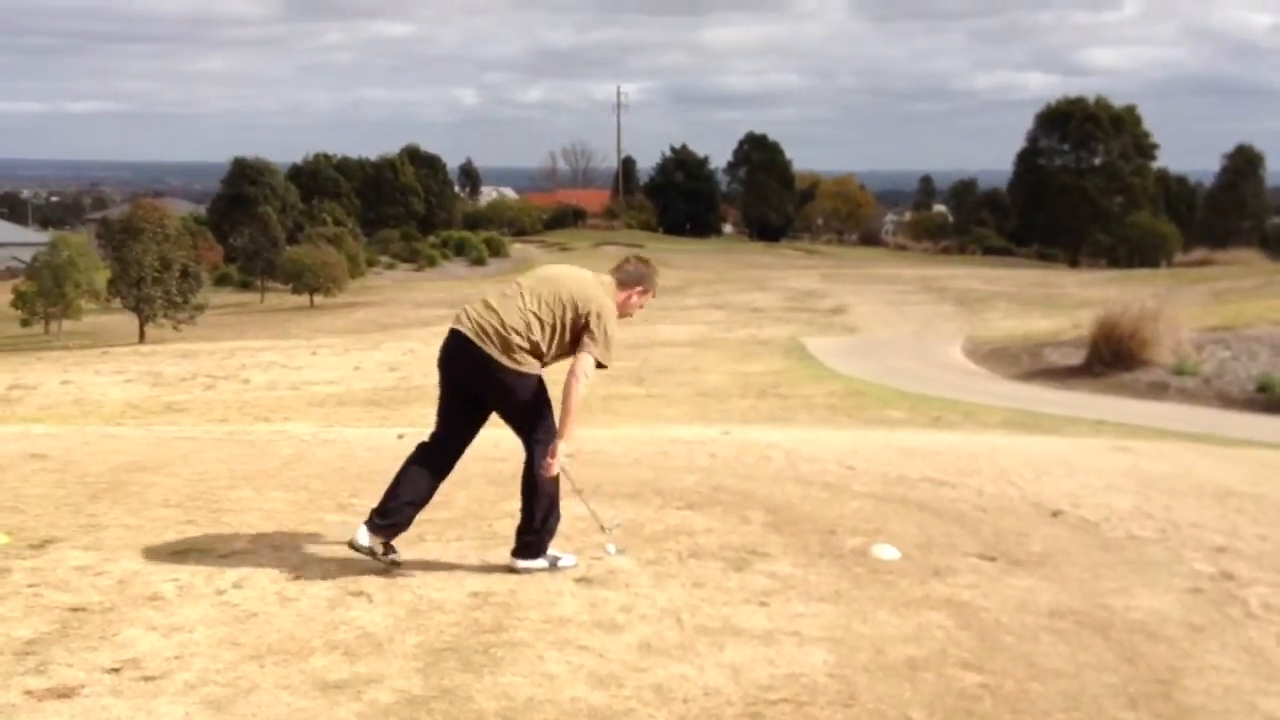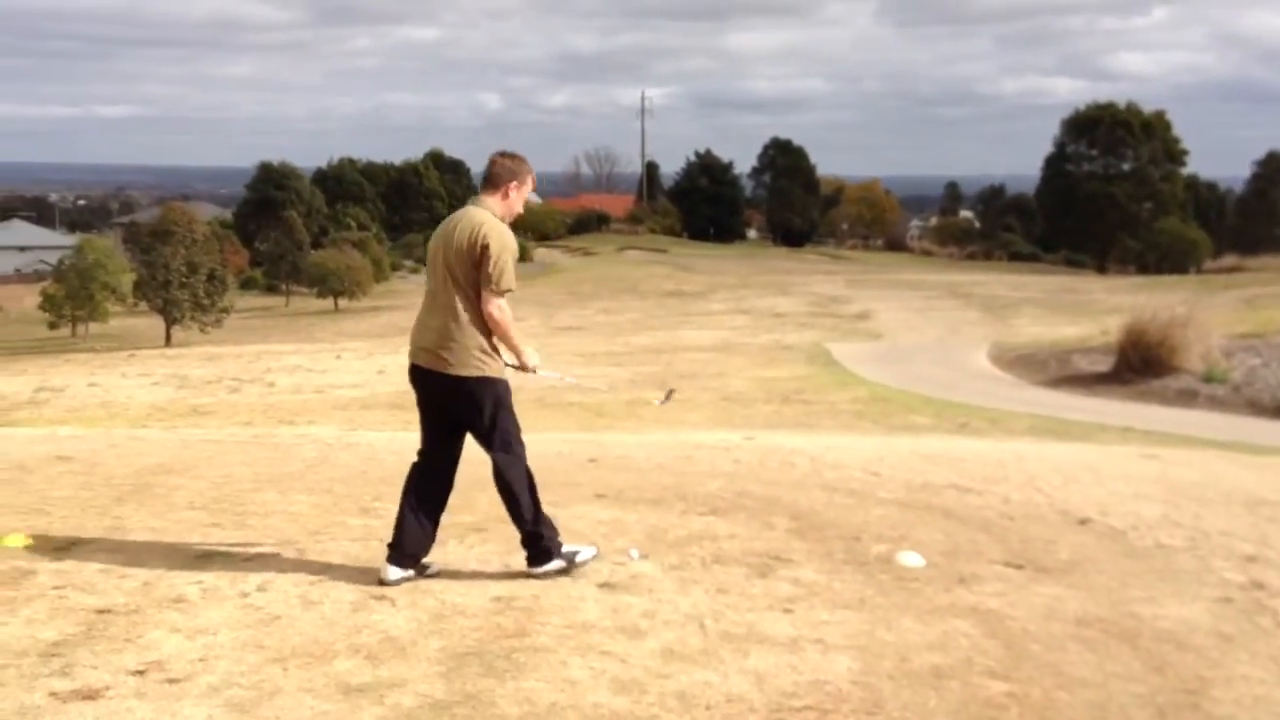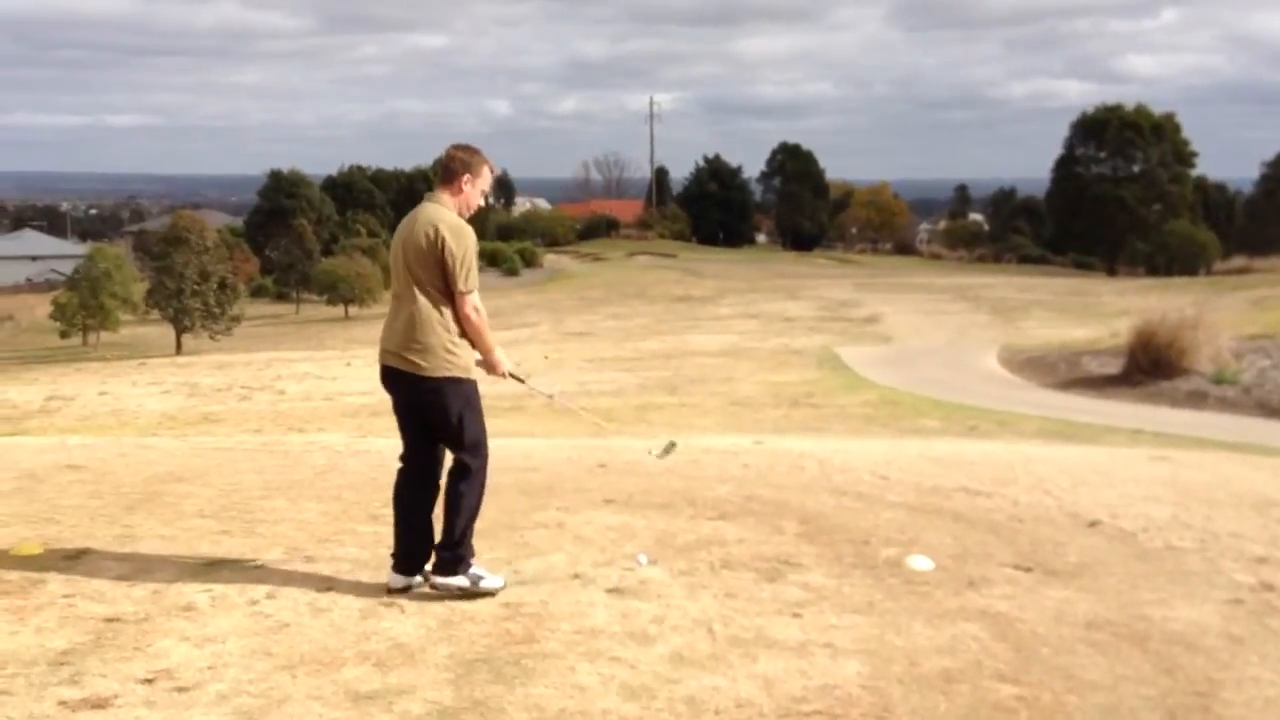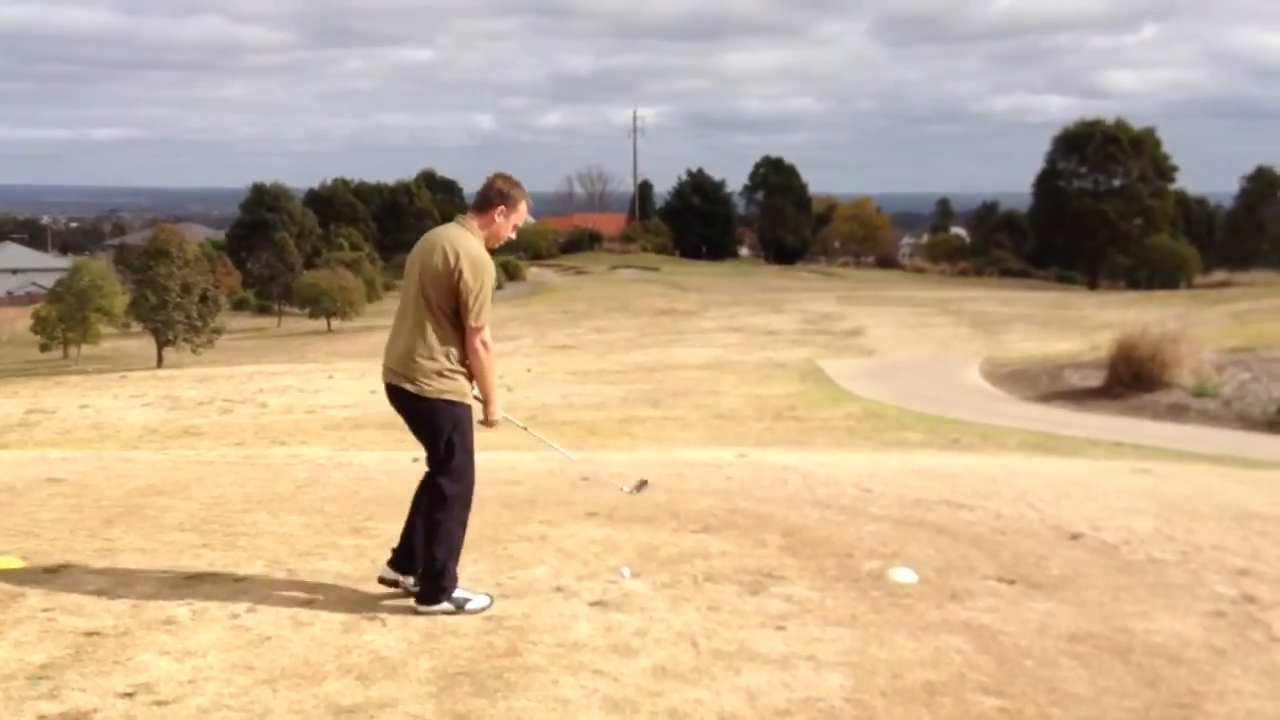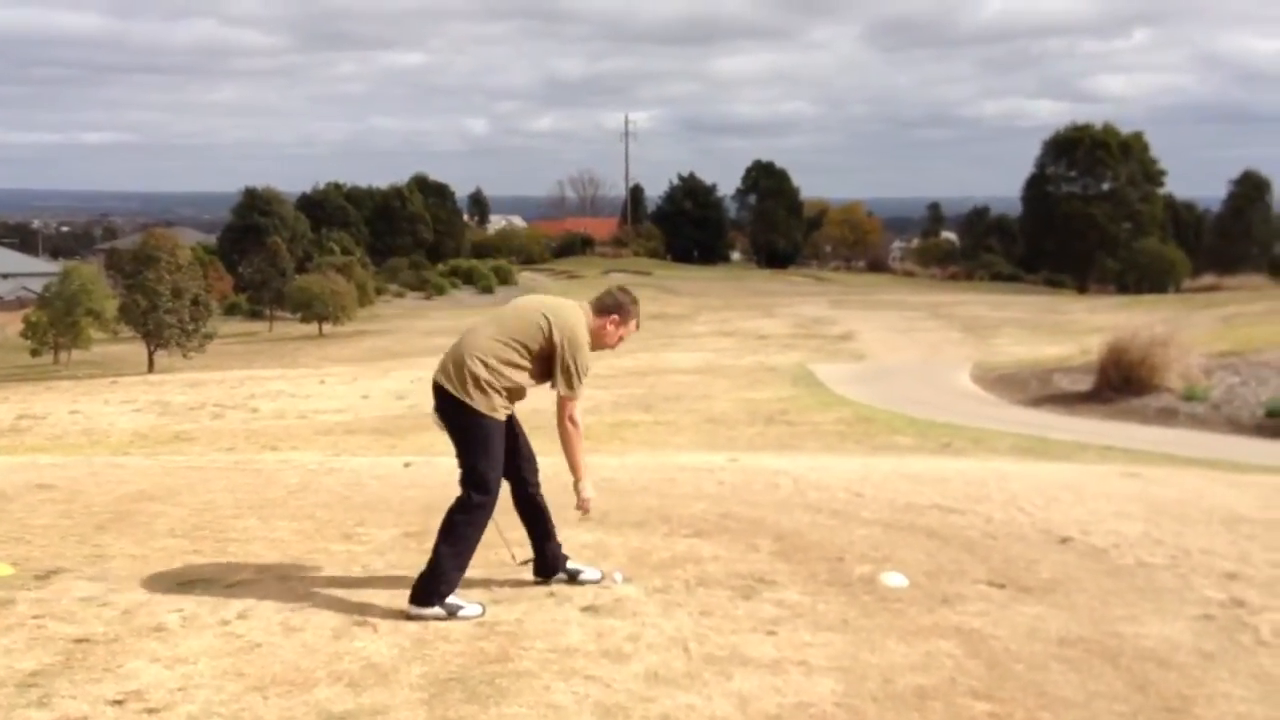
dt=0.5s
person 1, frame 1
left shoulder: (568, 275)
right shoulder: (602, 308)
right elbow: (579, 376)
right wrist: (563, 441)
left hip: (463, 336)
right hip: (504, 356)
left knee: (444, 444)
right knee: (542, 447)
left ankle: (376, 530)
right ankle: (533, 551)
person 1, frame 2
left shoulder: (447, 226)
right shoulder: (495, 234)
right elbow: (492, 308)
left wrist: (501, 347)
right wrist: (522, 353)
left hip: (425, 361)
right hip: (469, 365)
left knee: (434, 460)
right knee: (508, 455)
left ankle: (402, 559)
right ankle: (545, 552)
person 1, frame 3
left shoulder: (409, 224)
right shoulder: (455, 229)
right elbow: (468, 308)
left wrist: (473, 350)
right wrist: (492, 355)
left hip: (398, 361)
right hip: (441, 367)
left knee: (418, 464)
right knee: (471, 460)
left ankle: (408, 566)
right ankle: (452, 564)
person 1, frame 4
left shoulder: (433, 239)
right shoulder: (475, 258)
right elbow: (478, 342)
left wrist: (470, 382)
right wrist: (491, 400)
left hip: (402, 376)
right hip: (436, 385)
left knee: (441, 476)
right knee: (453, 486)
left ankle: (405, 565)
right ankle: (437, 591)
person 1, frame 5
left shoulder: (559, 311)
right shoulder: (575, 336)
right elbow: (569, 418)
right wrist: (582, 482)
left hip: (456, 382)
right hip: (472, 390)
left knee: (523, 470)
right knee: (480, 492)
left ankle: (550, 562)
right ankle: (429, 596)
